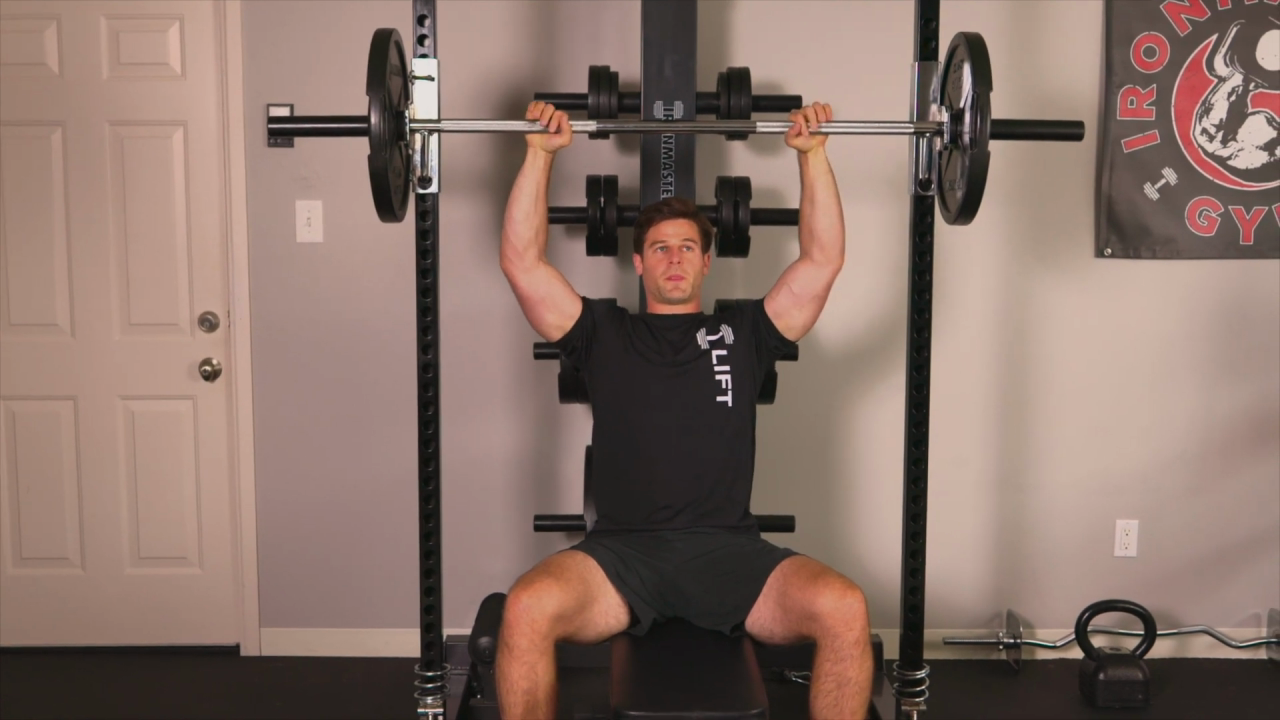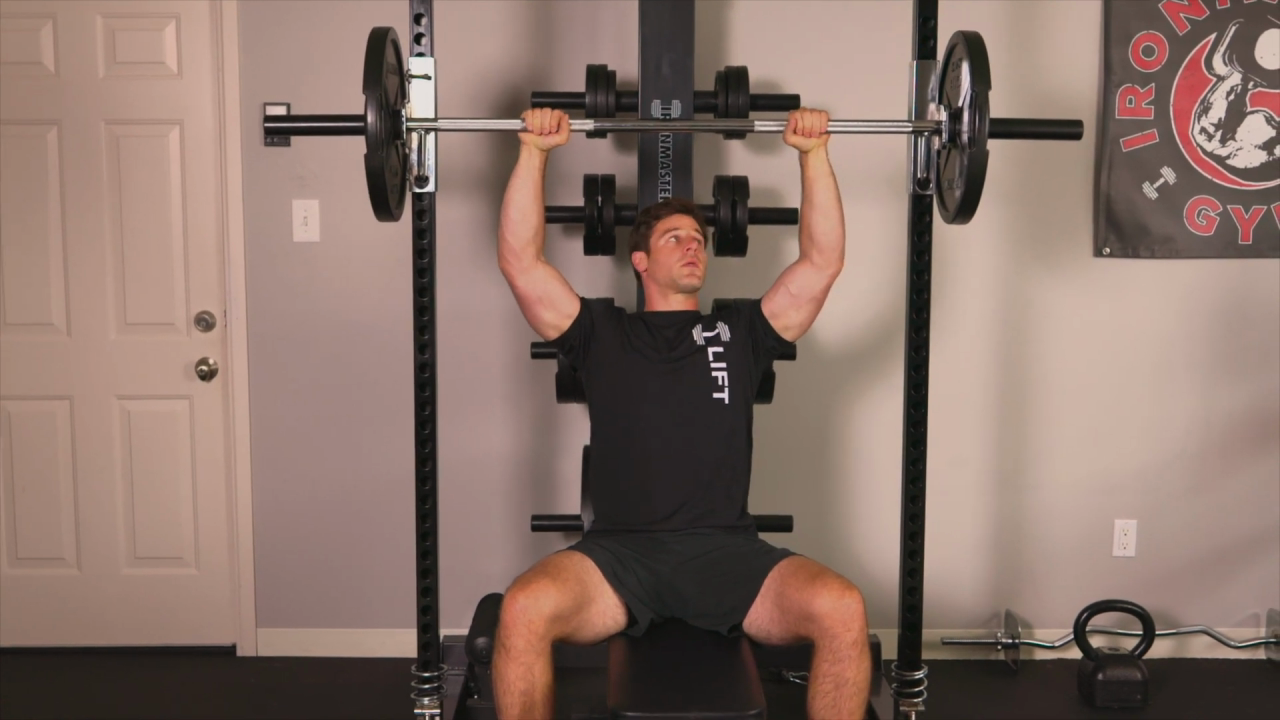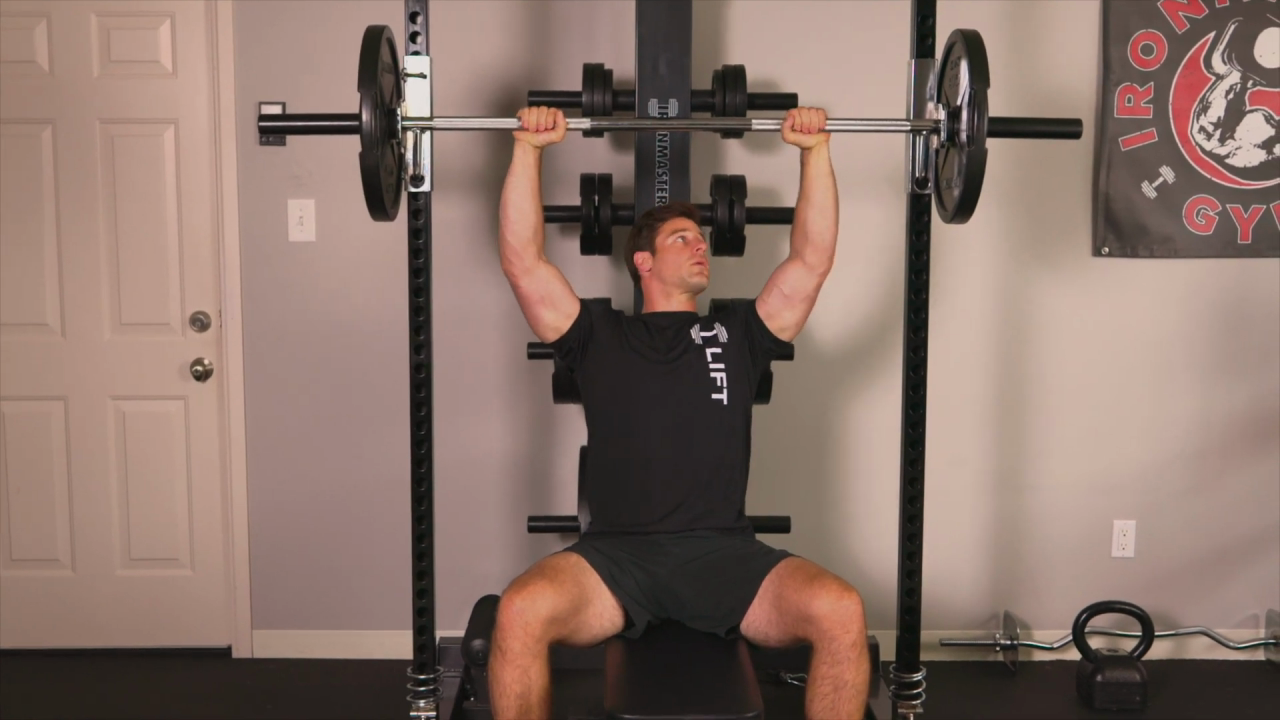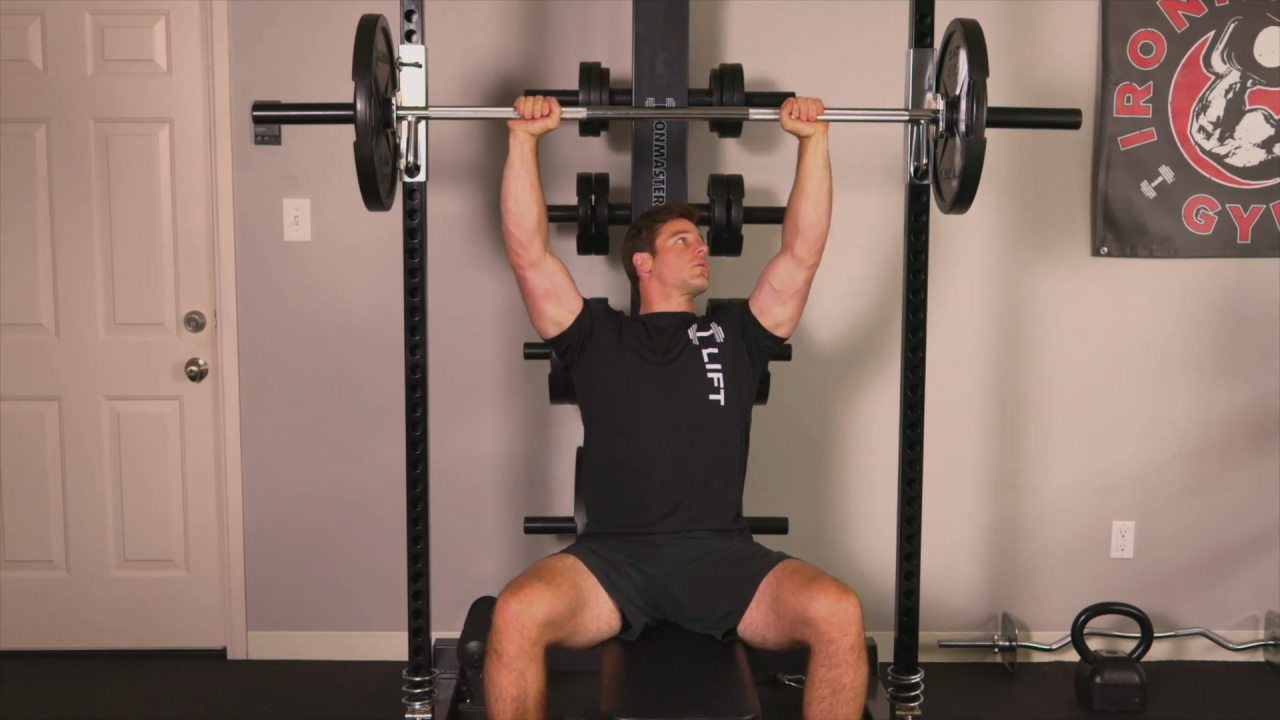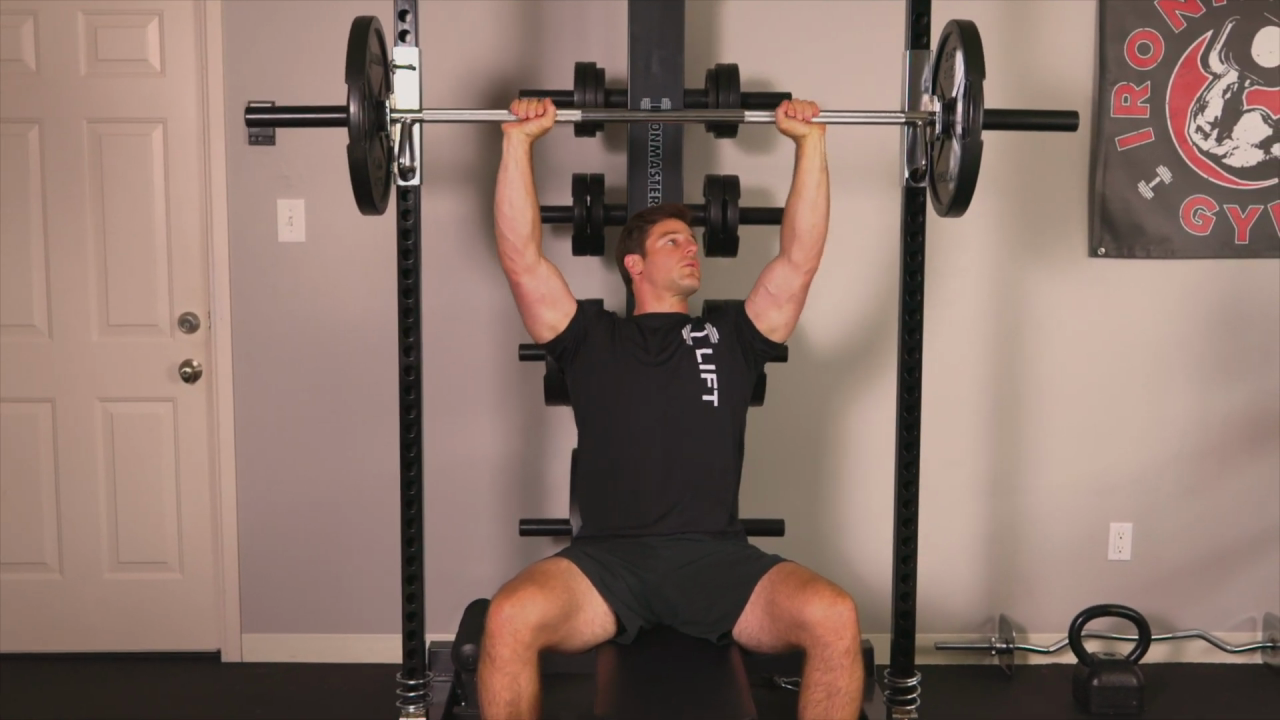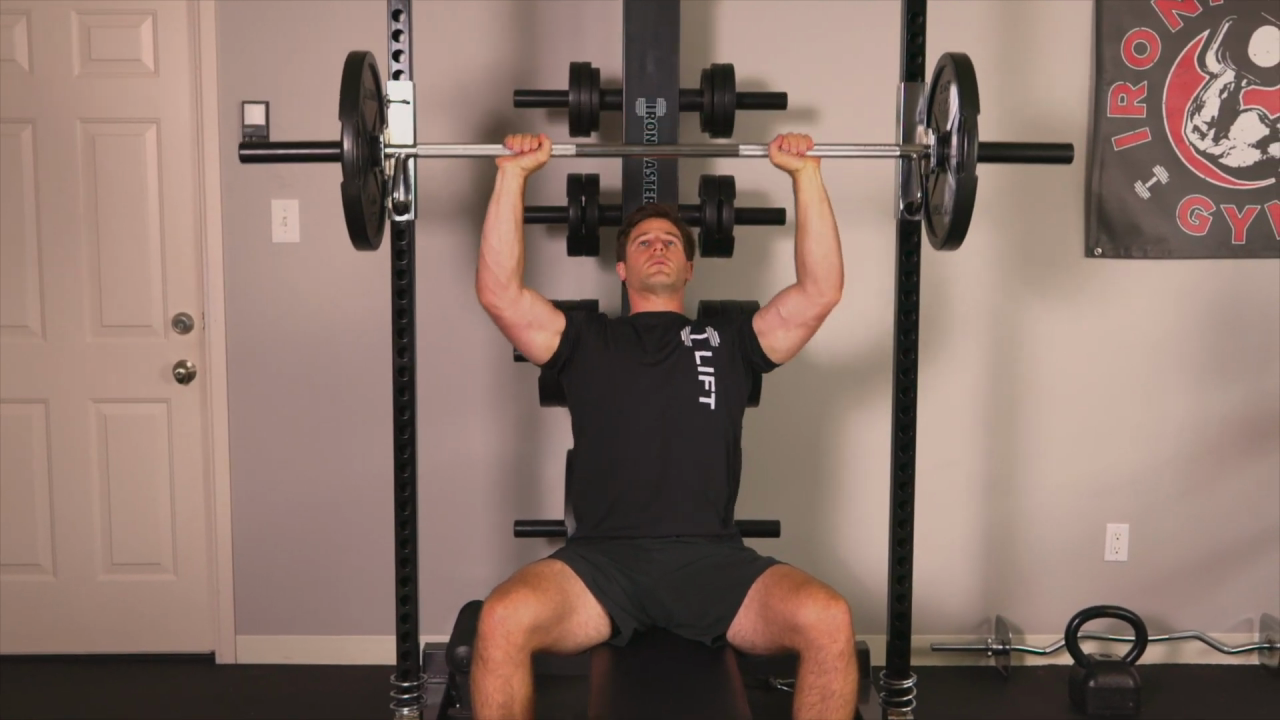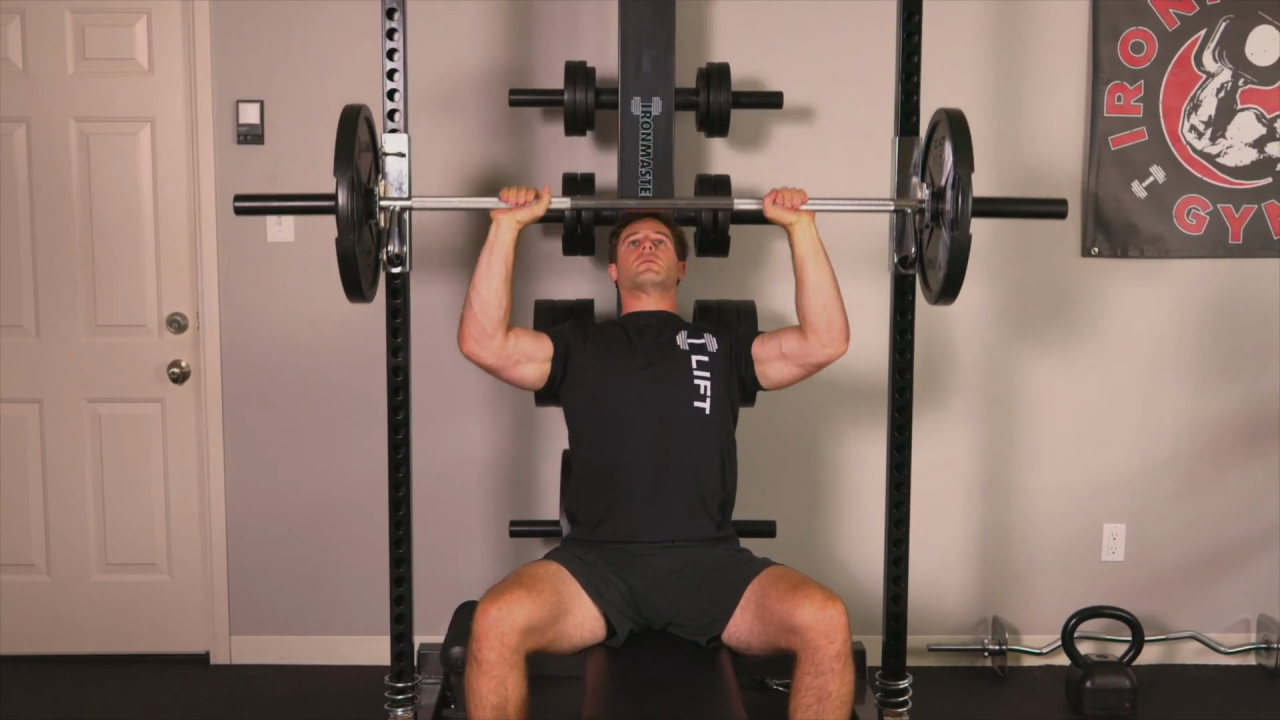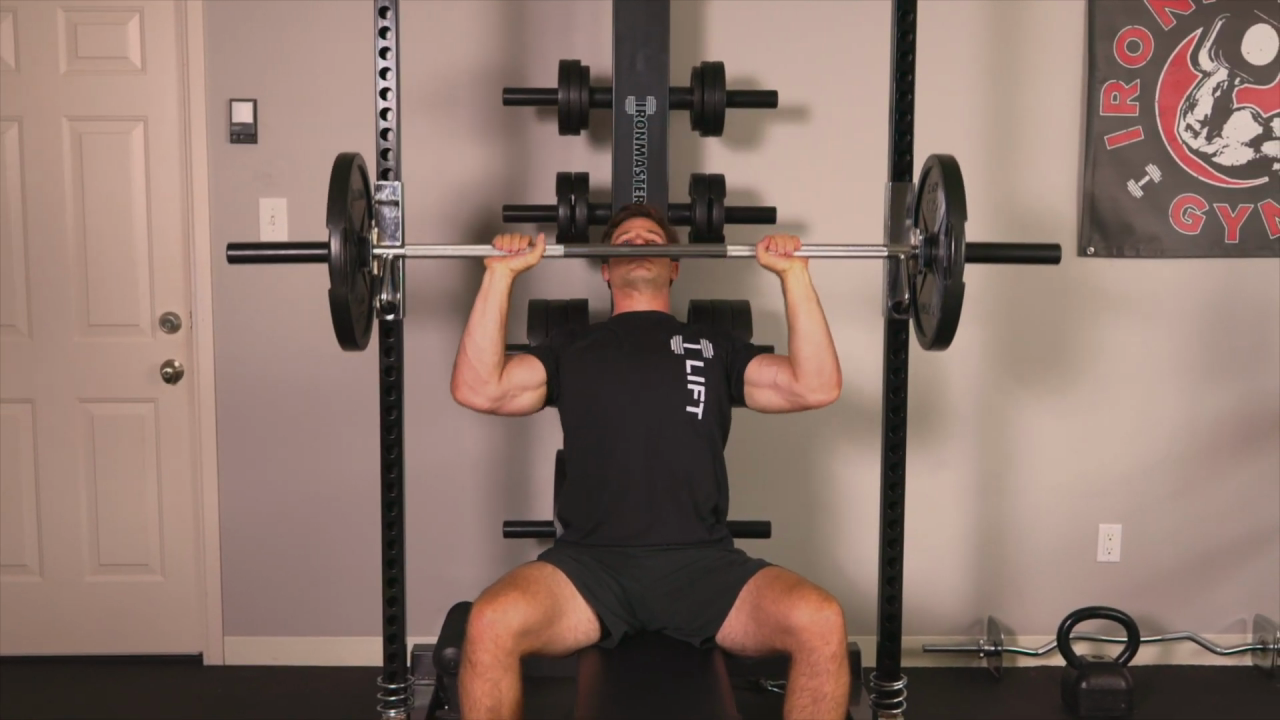
dt=0.3s
person 1, frame 1
left shoulder: (743, 333)
right shoulder: (604, 333)
left elbow: (823, 259)
right elbow: (521, 260)
left wrist: (812, 154)
right wrist: (539, 154)
left hip: (728, 550)
right hip: (622, 550)
left knee: (844, 609)
right knee: (526, 610)
person 1, frame 2
left shoulder: (740, 331)
right shoulder: (602, 332)
left elbow: (822, 261)
right elbow: (519, 259)
left wrist: (813, 154)
right wrist: (533, 149)
left hip: (725, 549)
right hip: (619, 550)
left knee: (843, 611)
right knee: (523, 611)
person 1, frame 3
left shoulder: (738, 334)
right shoulder: (599, 335)
left elbow: (812, 259)
right elbow: (522, 260)
left wrist: (815, 151)
right wrist: (528, 149)
left hip: (723, 552)
right hip: (616, 552)
left knee: (841, 613)
right knee: (520, 613)
person 1, frame 4
left shoulder: (735, 335)
right shoulder: (597, 336)
left elbow: (803, 250)
right elbow: (527, 251)
left wrist: (813, 140)
right wrist: (523, 137)
left hip: (721, 554)
right hip: (613, 555)
left knee: (840, 615)
right knee: (515, 617)
person 1, frame 5
left shoulder: (729, 338)
right shoulder: (591, 338)
left elbow: (800, 256)
right elbow: (520, 257)
left wrist: (809, 142)
right wrist: (518, 140)
left hip: (716, 556)
right hip: (608, 558)
left knee: (834, 618)
right knee: (509, 620)
person 1, frame 6
left shoulder: (727, 343)
right shoulder: (588, 342)
left elbow: (820, 290)
right elbow: (499, 291)
left wrist: (806, 174)
right wrist: (512, 174)
left hip: (711, 558)
right hip: (602, 558)
left knee: (829, 621)
right knee: (502, 620)
person 1, frame 7
left shoulder: (720, 344)
right shoulder: (579, 344)
left elbow: (826, 342)
right elbow: (482, 343)
left wrist: (800, 228)
right wrist: (507, 226)
left hip: (707, 560)
right hip: (597, 559)
left knee: (826, 623)
right knee: (495, 624)
person 1, frame 8
left shoulder: (715, 348)
right shoulder: (571, 348)
left elbow: (818, 386)
right elbow: (474, 387)
left wrist: (793, 274)
right wrist: (499, 273)
left hip: (702, 561)
right hip: (590, 560)
left knee: (821, 624)
right knee: (489, 626)
